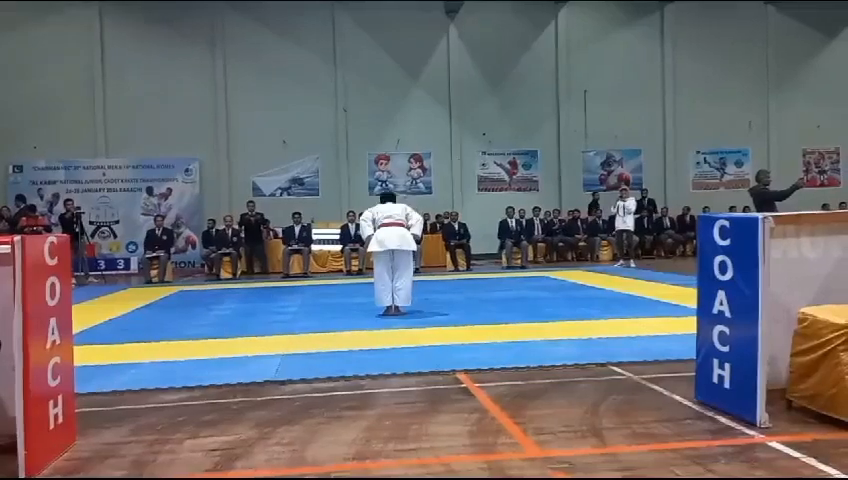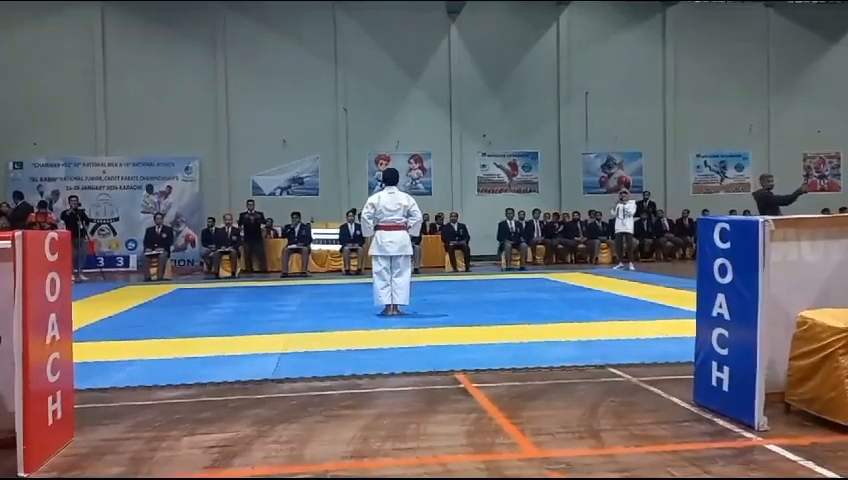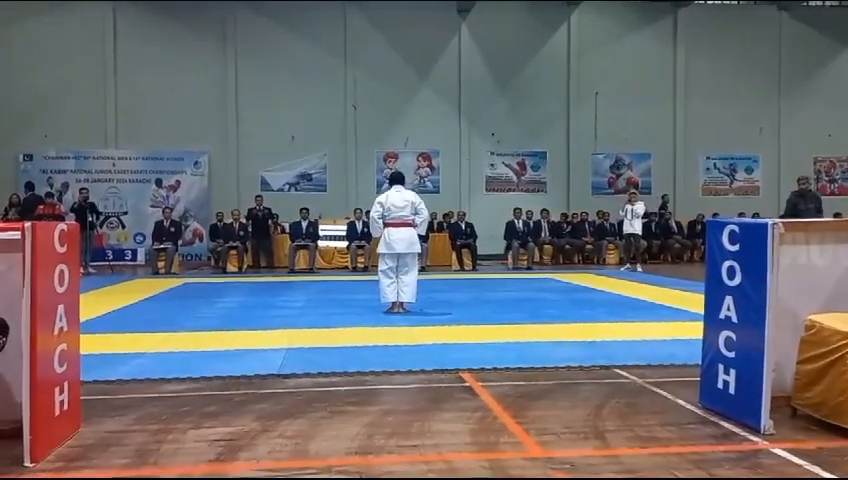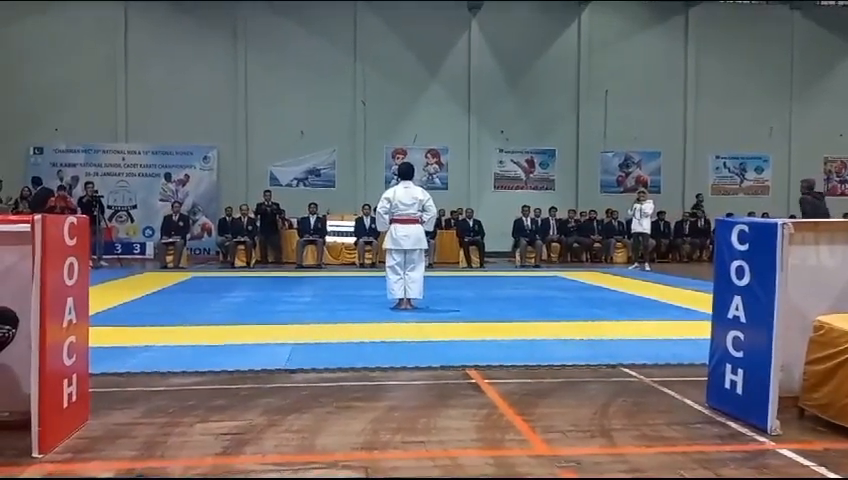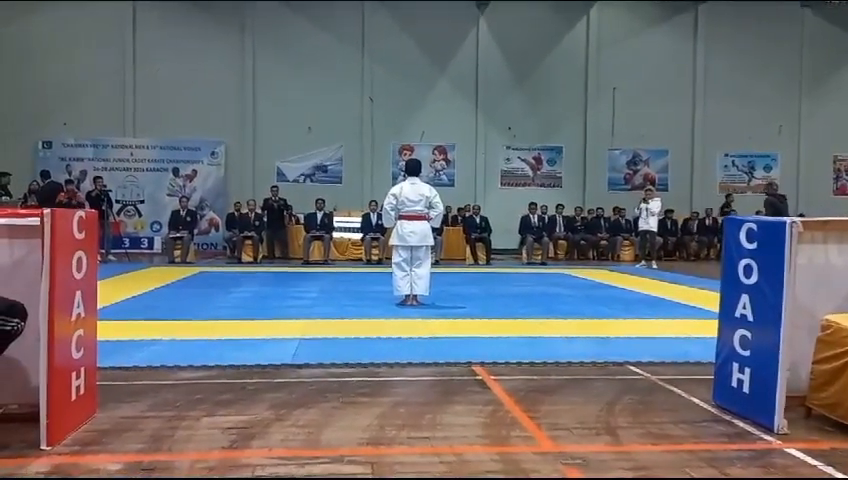
dt=1s
person 1, frame 1
left shoulder: (375, 209)
right shoulder: (404, 207)
left elbow: (364, 220)
right elbow: (417, 219)
left wrist: (369, 237)
right wrist: (413, 236)
left hip: (382, 238)
right hip: (402, 237)
left knee: (383, 275)
right knee: (402, 274)
left ankle: (388, 307)
right ankle: (398, 307)
person 1, frame 2
left shoulder: (375, 198)
right shoulder: (406, 198)
left elbow: (366, 216)
right elbow: (417, 217)
left wrist: (371, 233)
right wrist: (409, 232)
left hip: (382, 238)
right hip: (401, 238)
left knee: (382, 274)
right knee: (401, 274)
left ankle: (387, 307)
right ankle: (396, 307)
person 1, frame 3
left shoulder: (383, 197)
right shoulder: (413, 196)
left elbow: (375, 216)
right elbow: (423, 215)
left wrist: (379, 233)
right wrist: (416, 231)
left hip: (390, 236)
right hip: (409, 236)
left knee: (387, 272)
right knee: (408, 272)
left ankle: (393, 304)
right ankle: (402, 305)
person 1, frame 4
left shoulder: (391, 192)
right shoulder: (421, 192)
left elbow: (381, 211)
right elbow: (431, 211)
left wrist: (386, 228)
right wrist: (423, 226)
left hip: (396, 232)
right hip: (415, 232)
left knee: (395, 268)
right knee: (414, 268)
left ankle: (400, 301)
right ankle: (410, 301)
person 1, frame 5
left shoulder: (397, 188)
right shoulder: (428, 189)
left elbow: (387, 208)
right elbow: (438, 208)
left wrist: (392, 224)
right wrist: (429, 223)
left hip: (403, 228)
right hip: (422, 229)
left knee: (401, 265)
right knee: (421, 265)
left ankle: (406, 297)
right ankle: (416, 297)
